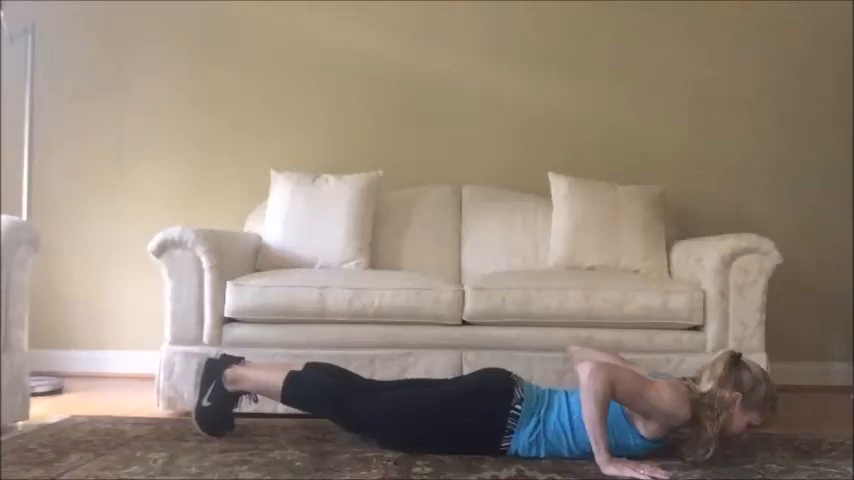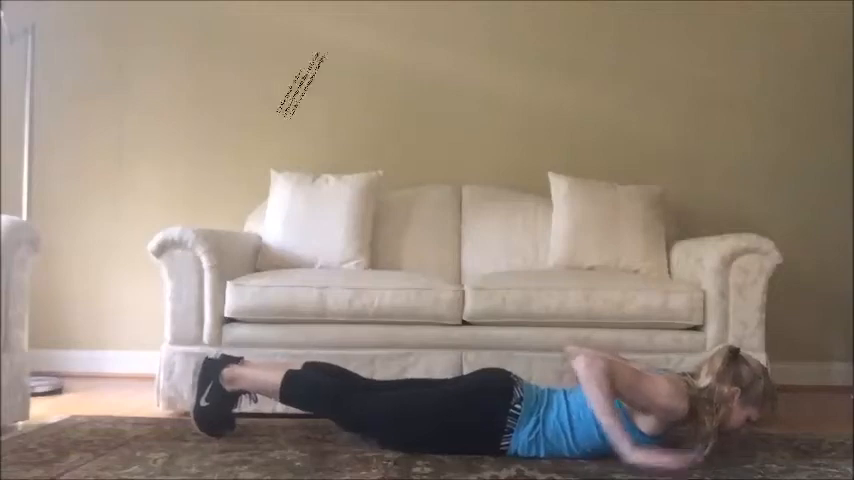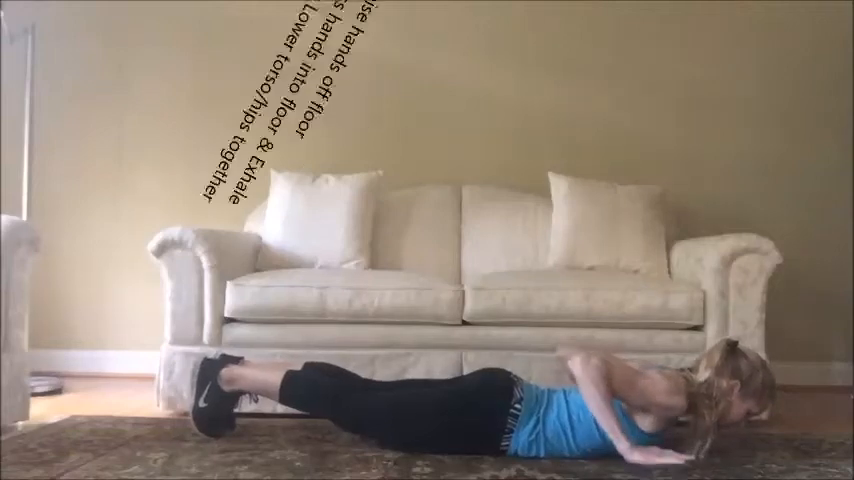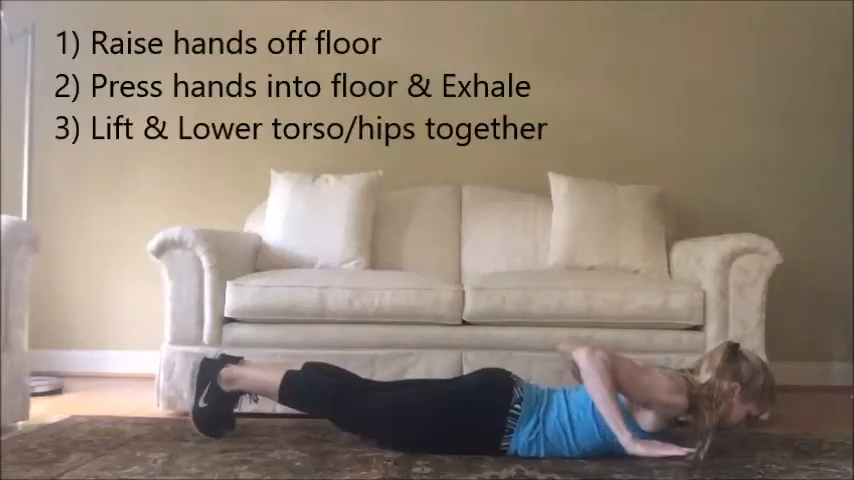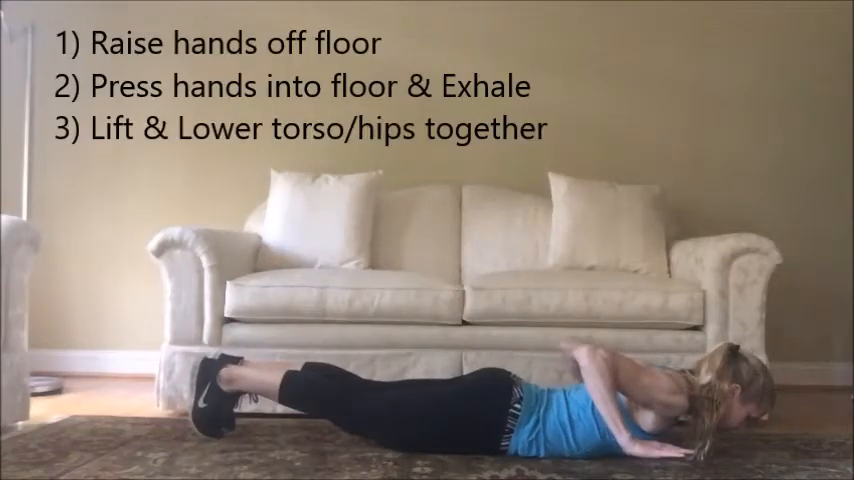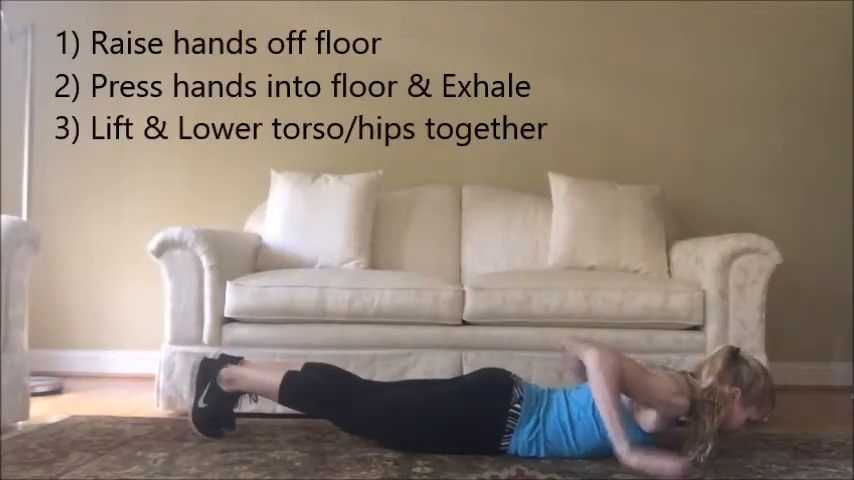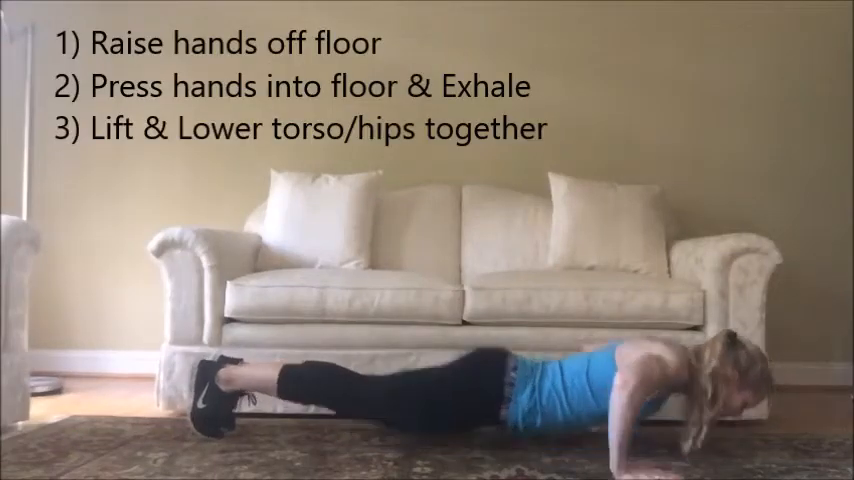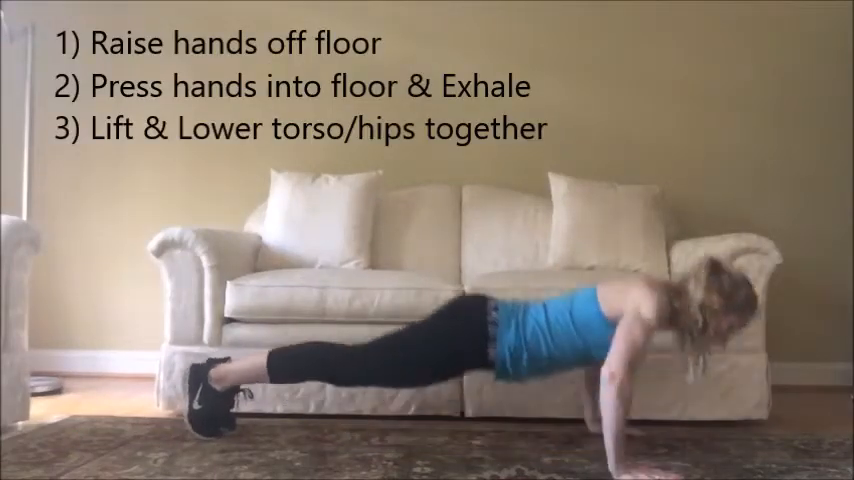
dt=0.3s
person 1, frame 1
left shoulder: (660, 388)
right shoulder: (673, 404)
left elbow: (581, 352)
right elbow: (594, 373)
left hip: (503, 401)
right hip: (497, 415)
left knee: (362, 392)
right knee: (353, 407)
left ankle: (239, 371)
right ankle: (231, 376)
person 1, frame 2
left shoulder: (661, 384)
right shoulder: (671, 400)
left elbow: (576, 351)
right elbow: (588, 364)
right wrist: (627, 446)
left hip: (503, 402)
right hip: (498, 417)
left knee: (362, 395)
right knee: (354, 406)
left ankle: (237, 368)
right ankle: (230, 377)
person 1, frame 3
left shoulder: (664, 382)
right shoulder: (671, 396)
left elbow: (572, 356)
right elbow: (585, 363)
right wrist: (627, 447)
left hip: (504, 401)
right hip: (496, 415)
left knee: (362, 394)
right knee: (353, 406)
left ankle: (235, 368)
right ankle: (229, 375)
person 1, frame 4
left shoulder: (664, 383)
right shoulder: (671, 397)
left elbow: (573, 351)
right elbow: (591, 356)
right wrist: (631, 439)
left hip: (504, 401)
right hip: (498, 417)
left knee: (363, 396)
right knee: (355, 408)
left ankle: (235, 369)
right ankle: (229, 377)
person 1, frame 5
left shoulder: (666, 384)
right shoulder: (671, 395)
left elbow: (574, 349)
right elbow: (591, 354)
right wrist: (627, 439)
left hip: (504, 403)
right hip: (495, 415)
left knee: (363, 396)
right knee: (353, 406)
left ankle: (235, 369)
right ankle: (228, 376)
person 1, frame 6
left shoulder: (671, 388)
right shoulder: (675, 397)
left elbow: (578, 347)
right elbow: (598, 357)
left hip: (506, 403)
right hip: (500, 417)
left knee: (365, 397)
right knee: (357, 406)
left ankle: (234, 370)
right ankle: (228, 375)
person 1, frame 7
left shoulder: (667, 357)
right shoulder: (674, 362)
right elbow: (626, 387)
left wrist: (604, 417)
left hip: (503, 381)
right hip: (494, 389)
left knee: (362, 391)
right knee: (359, 397)
left ankle: (232, 370)
right ankle: (225, 375)
person 1, frame 8
left shoulder: (652, 297)
right shoulder: (654, 303)
left elbow: (596, 354)
right elbow: (615, 374)
left wrist: (595, 418)
left hip: (489, 329)
right hip: (481, 333)
left knee: (352, 362)
right knee: (350, 365)
left ankle: (221, 374)
right ankle: (219, 378)
